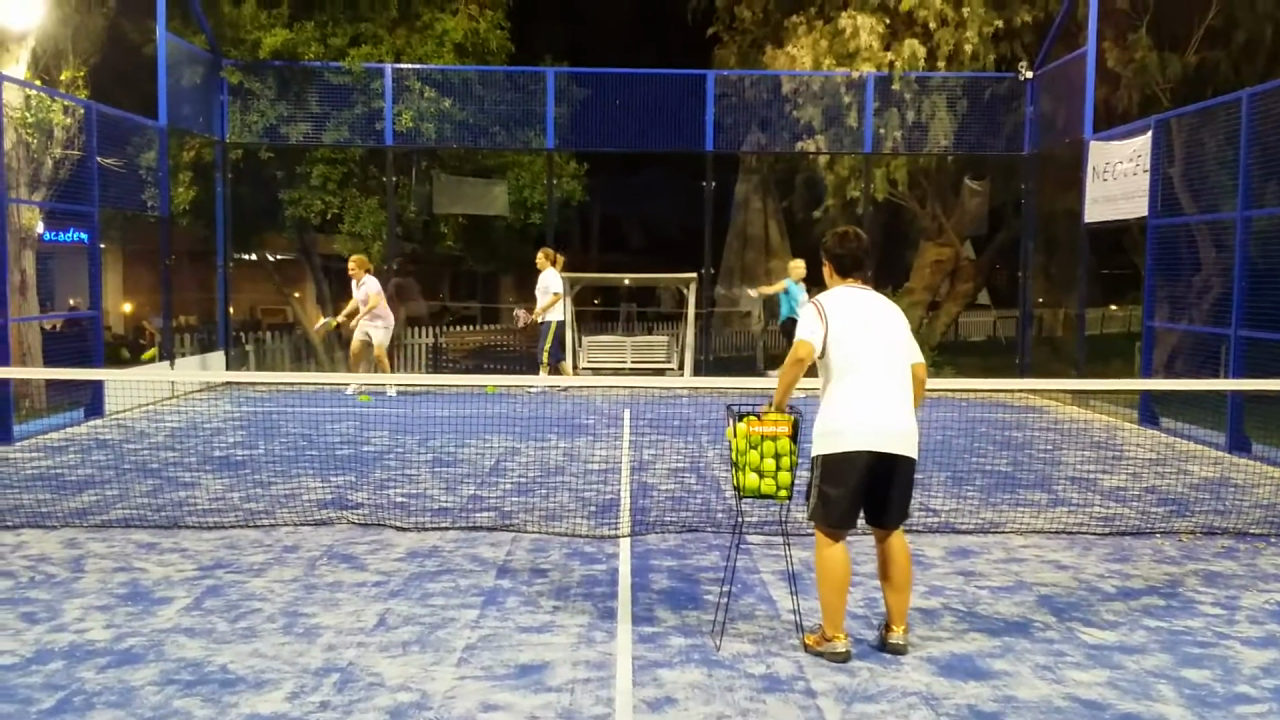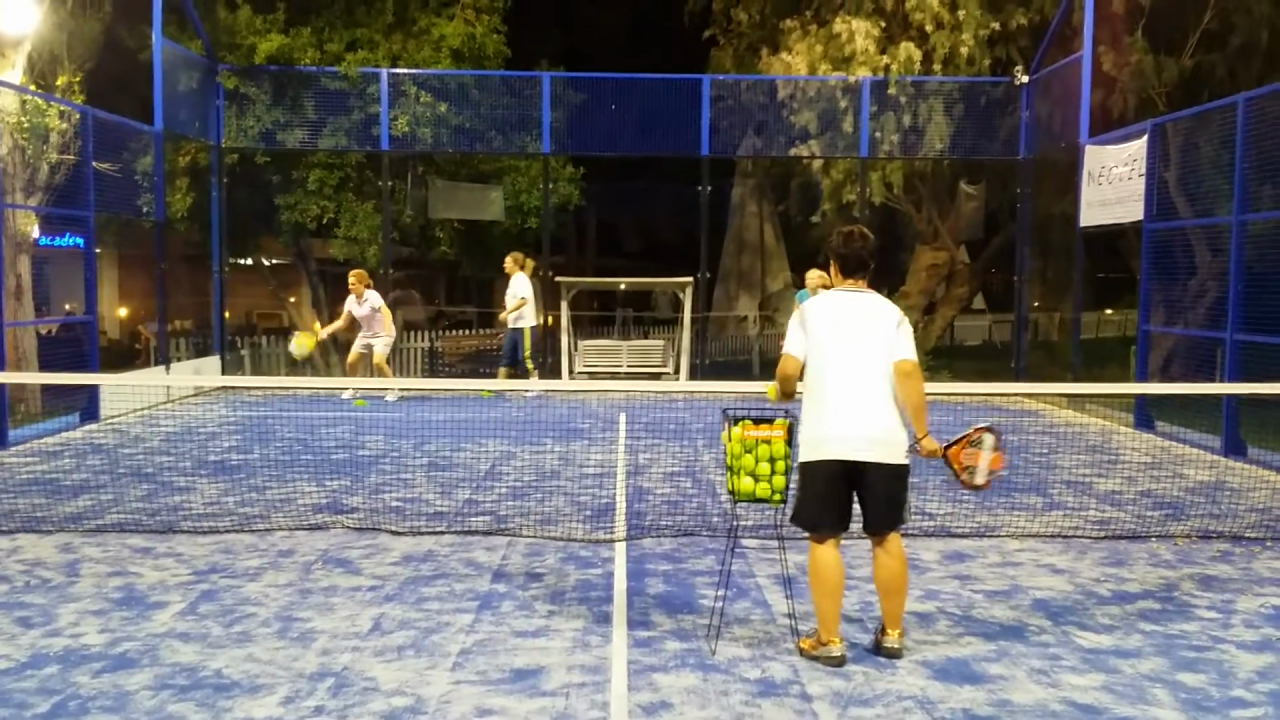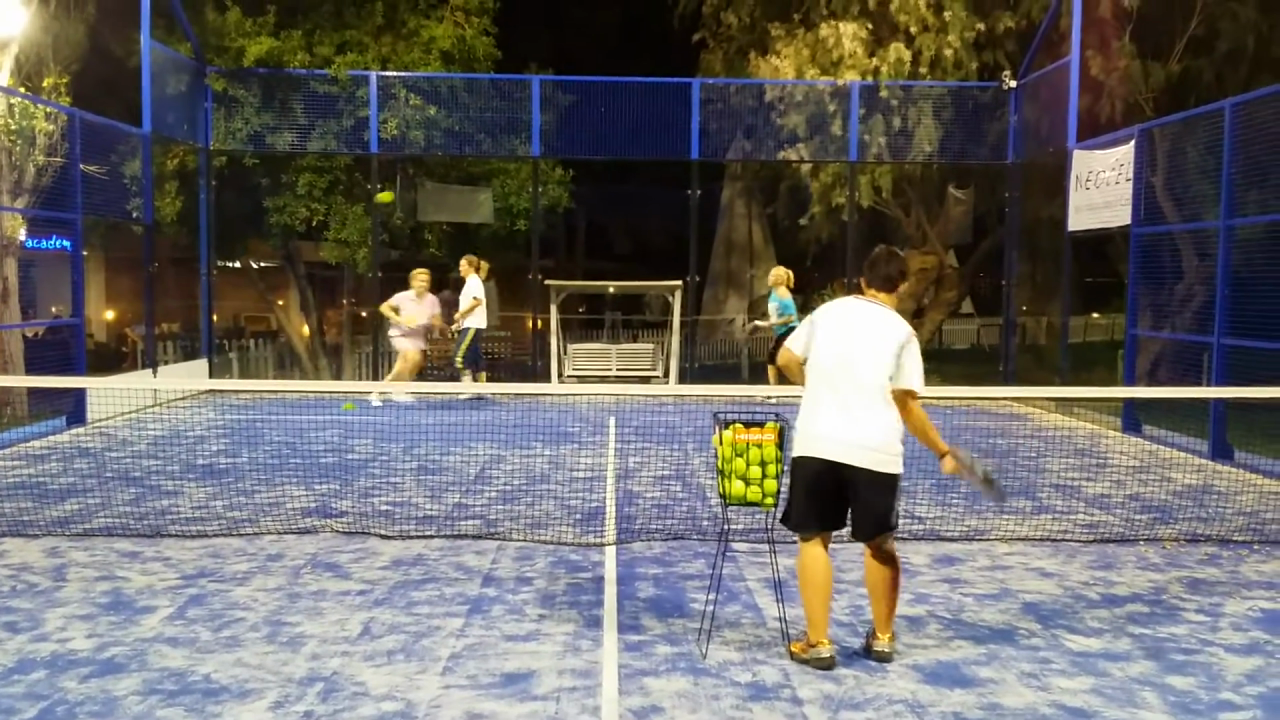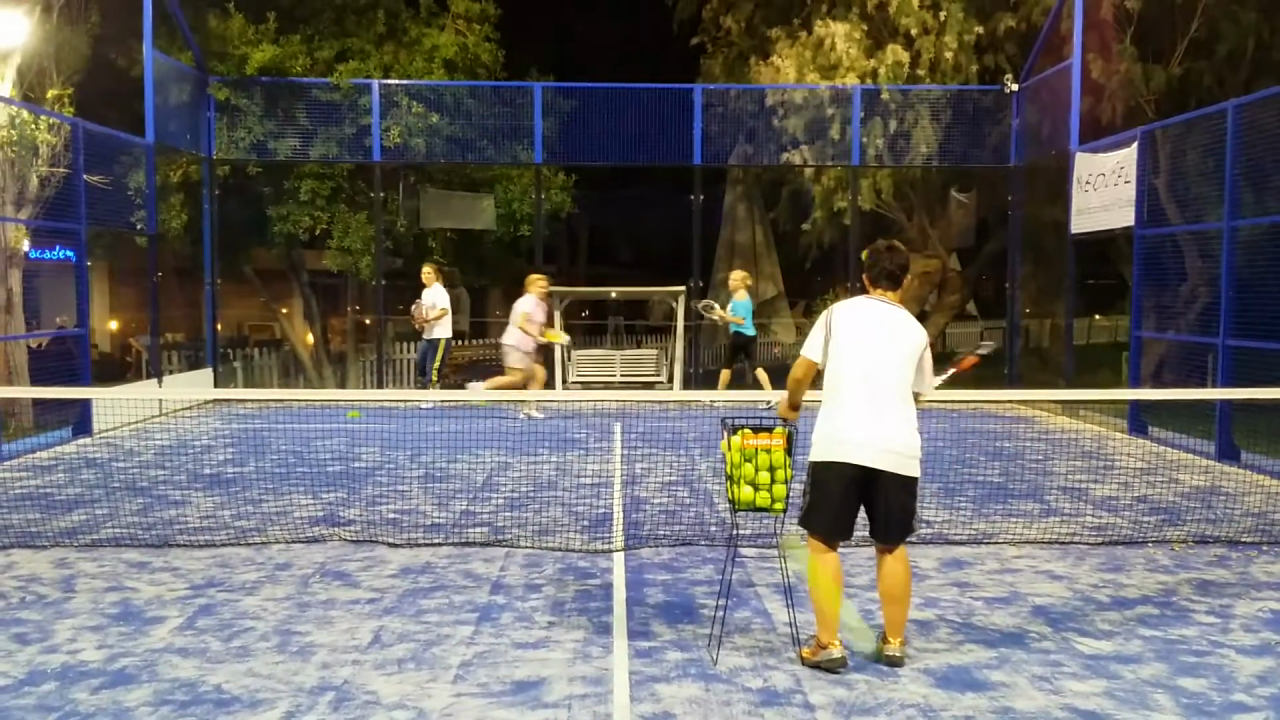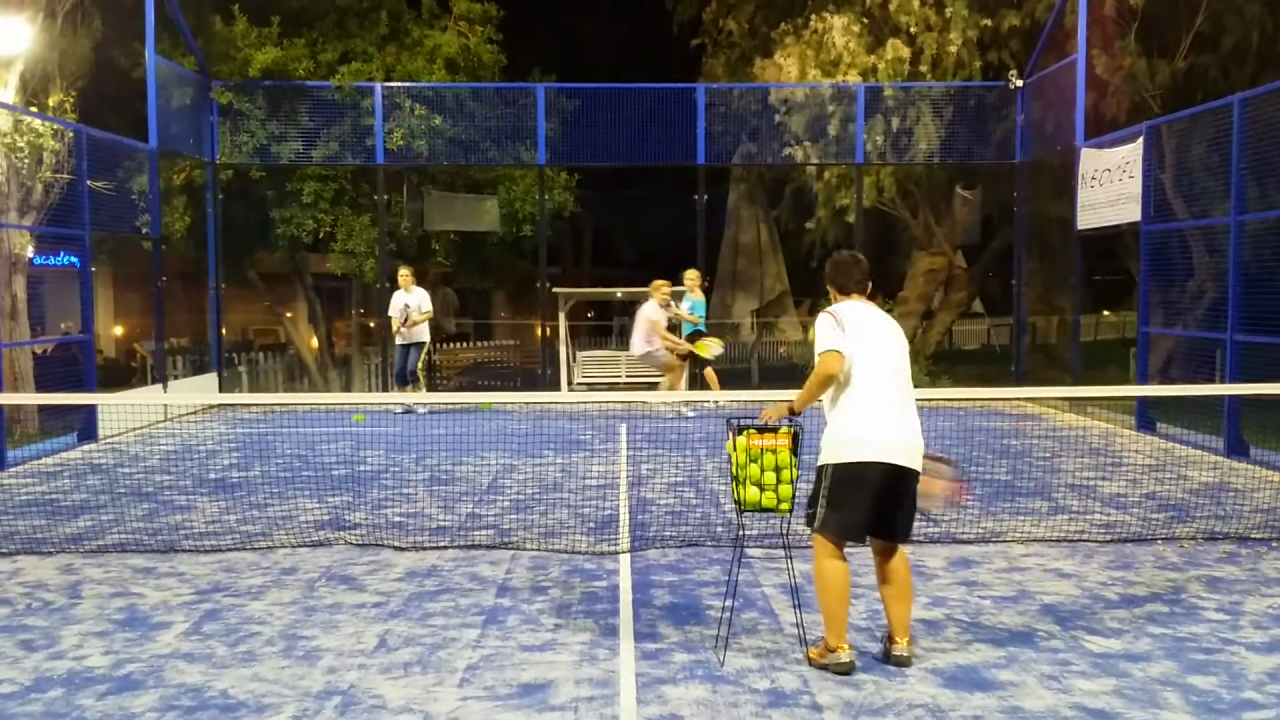
dt=0.5s
person 1, frame 1
left shoulder: (823, 304)
right shoulder: (891, 309)
left elbow: (801, 353)
right elbow: (919, 375)
left wrist: (779, 399)
left hip: (846, 435)
right hip: (899, 435)
left knee: (831, 533)
right knee: (889, 532)
left ankle: (833, 637)
right ankle: (897, 631)
person 1, frame 2
left shoulder: (813, 309)
right shoulder: (891, 312)
left elbow: (788, 370)
right elbow: (907, 374)
left wrist: (784, 390)
right wrist: (922, 433)
left hip: (827, 441)
right hip: (883, 443)
left knee: (825, 539)
right knee: (886, 537)
left ankle: (829, 641)
right ankle: (892, 634)
person 1, frame 3
left shoulder: (827, 311)
right shoulder: (902, 331)
left elbow: (787, 360)
right elbow: (906, 403)
right wrist: (941, 451)
left hip: (816, 444)
right hip: (876, 451)
left knee: (813, 539)
right knee: (878, 544)
left ankle: (818, 642)
right ankle: (882, 638)
person 1, frame 4
left shoulder: (839, 312)
right shoulder: (916, 331)
left elbow: (801, 372)
left wrist: (791, 403)
left hip: (839, 446)
right hip: (897, 453)
left knee: (822, 543)
right knee: (891, 548)
left ankle: (828, 644)
right ankle: (893, 642)
person 1, frame 5
left shoulder: (833, 317)
right shoulder: (891, 325)
left elbow: (831, 368)
left wrist: (793, 406)
left hip: (856, 448)
right hip: (904, 449)
left knee: (829, 543)
right knee: (888, 546)
left ankle: (835, 648)
right ankle: (900, 642)
